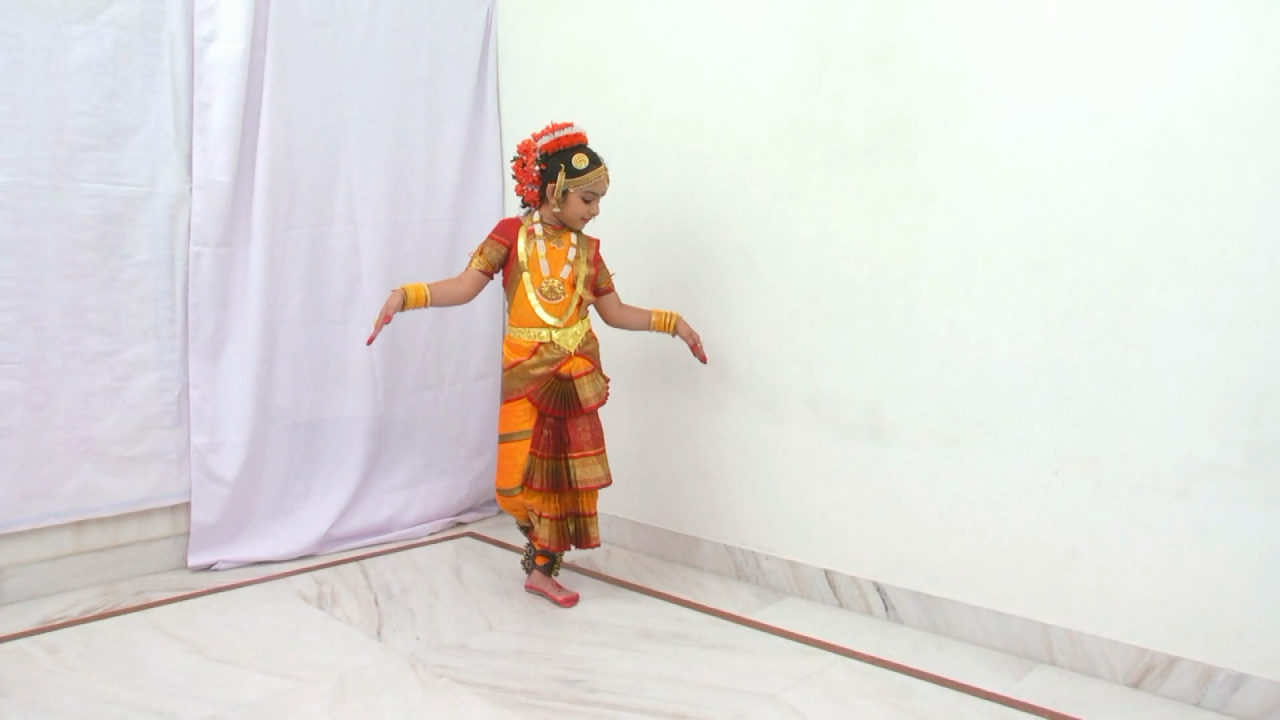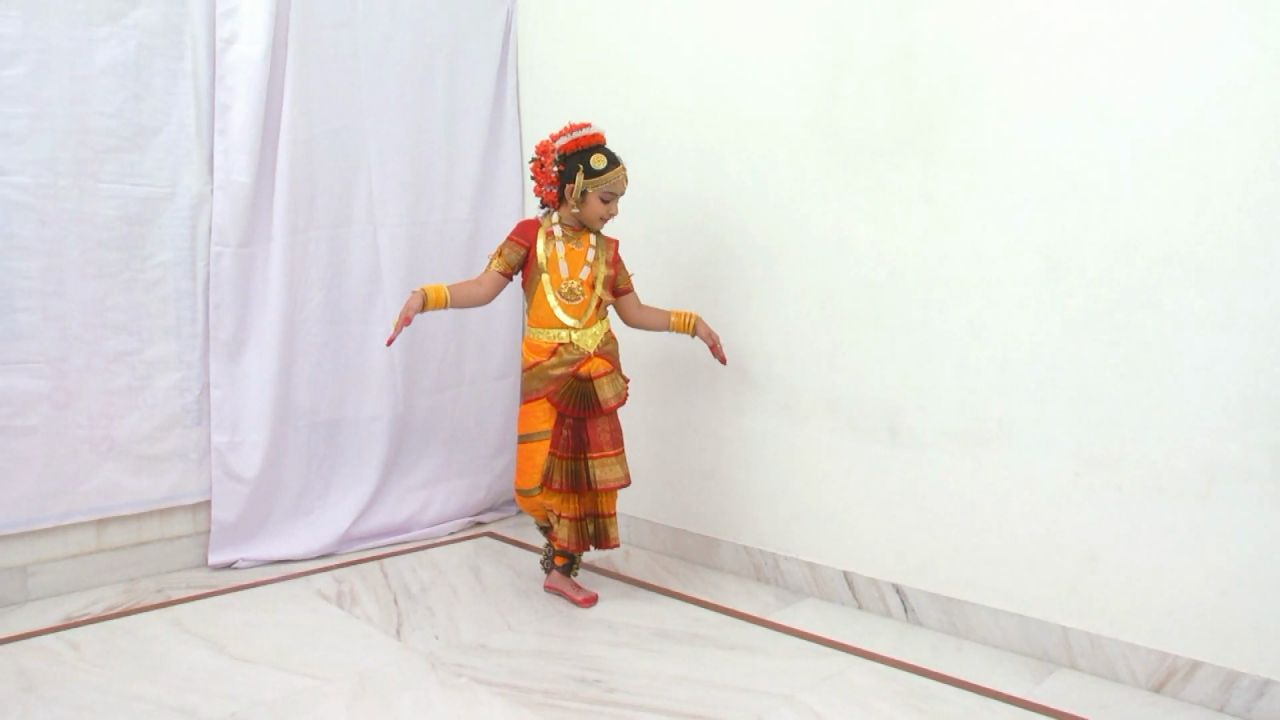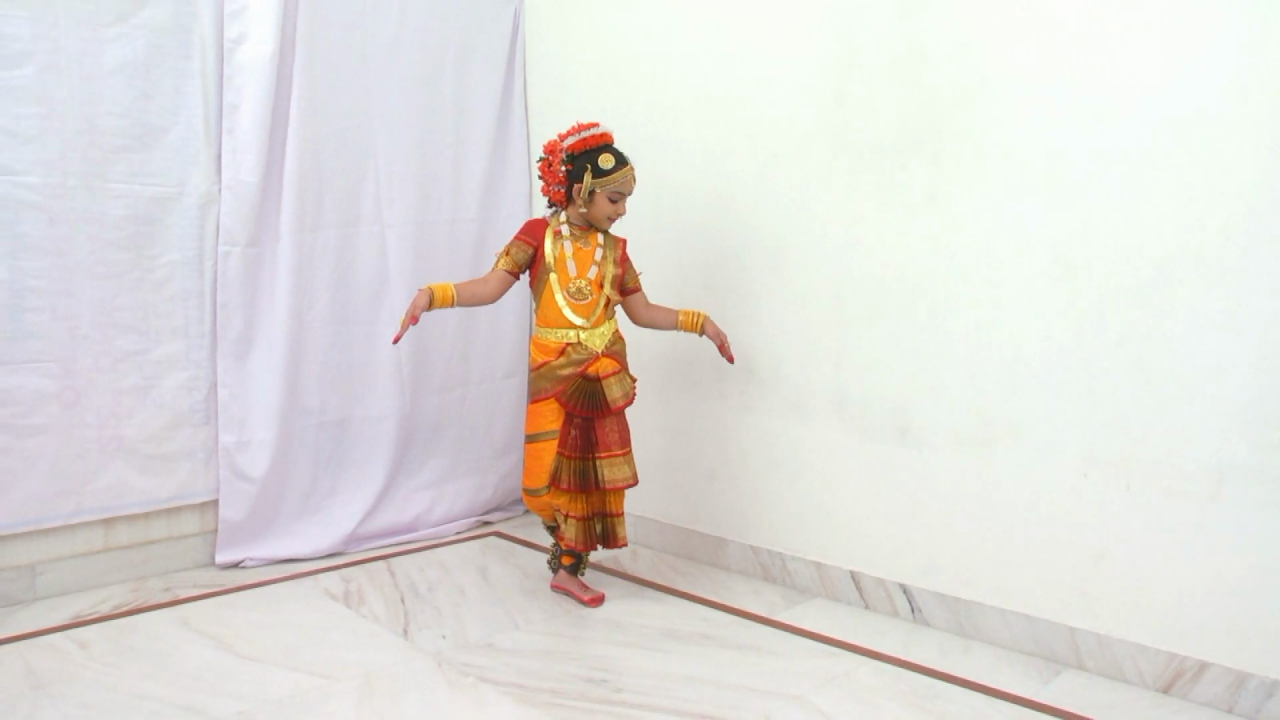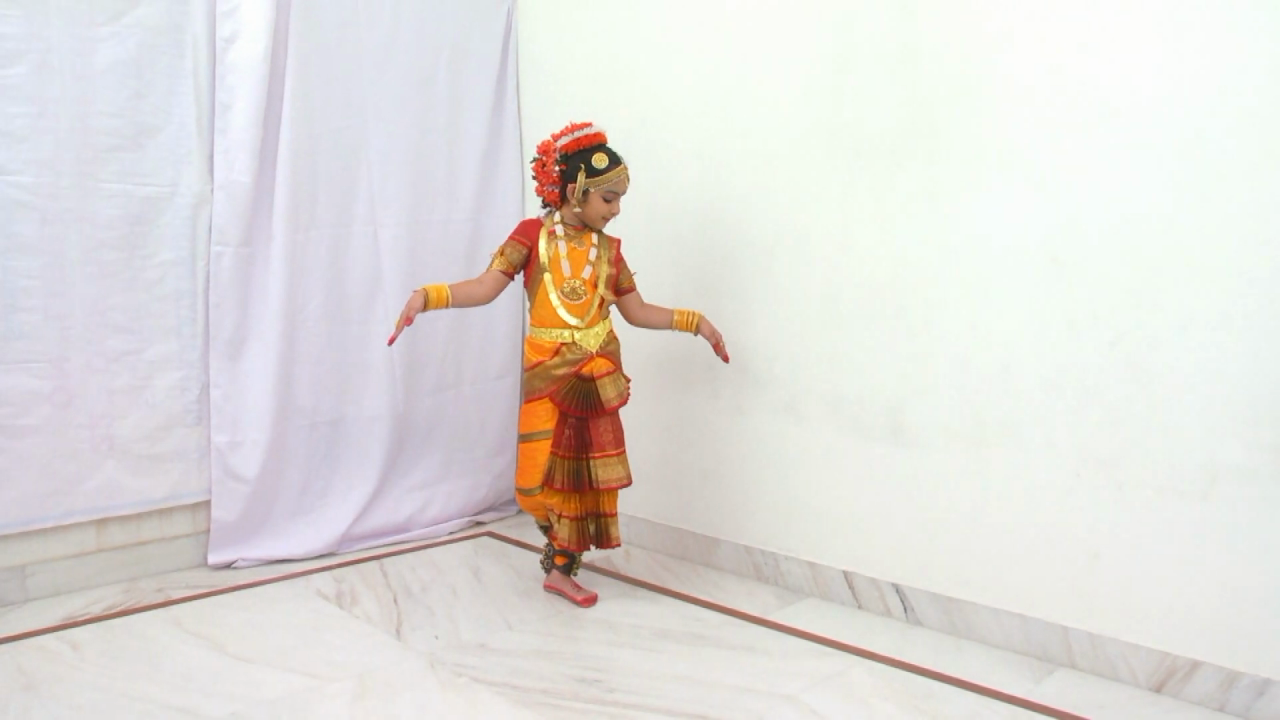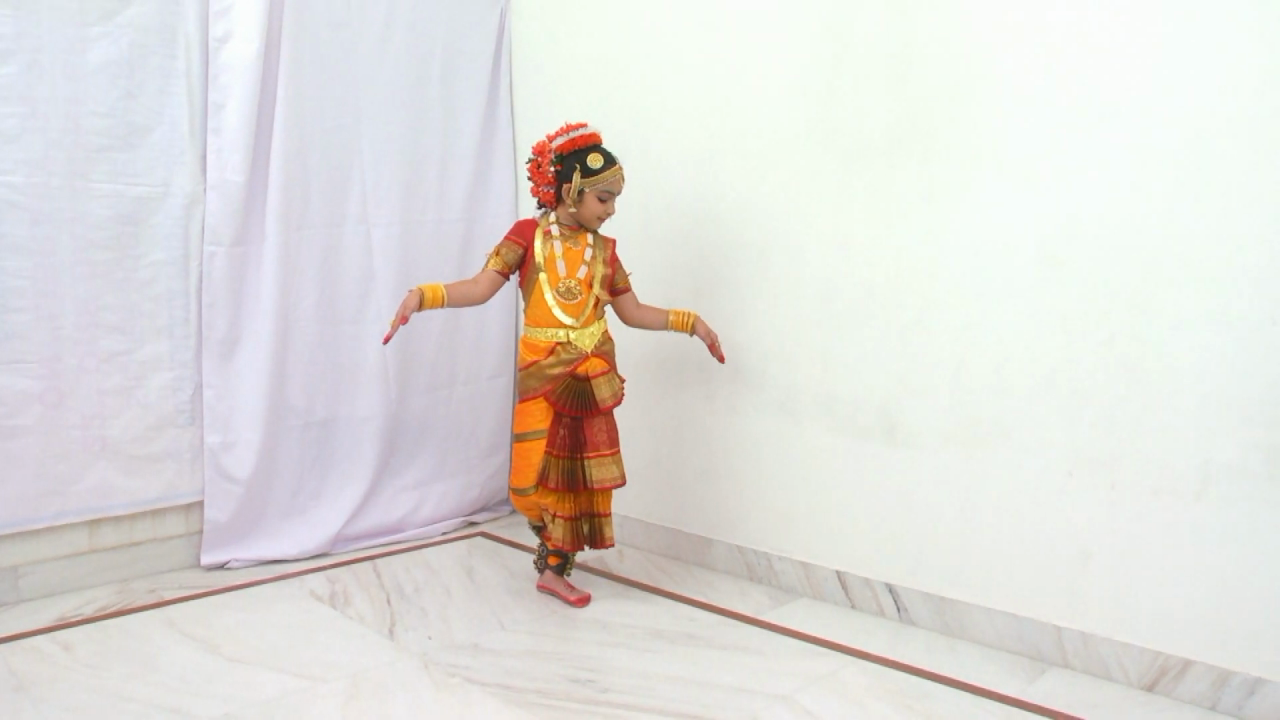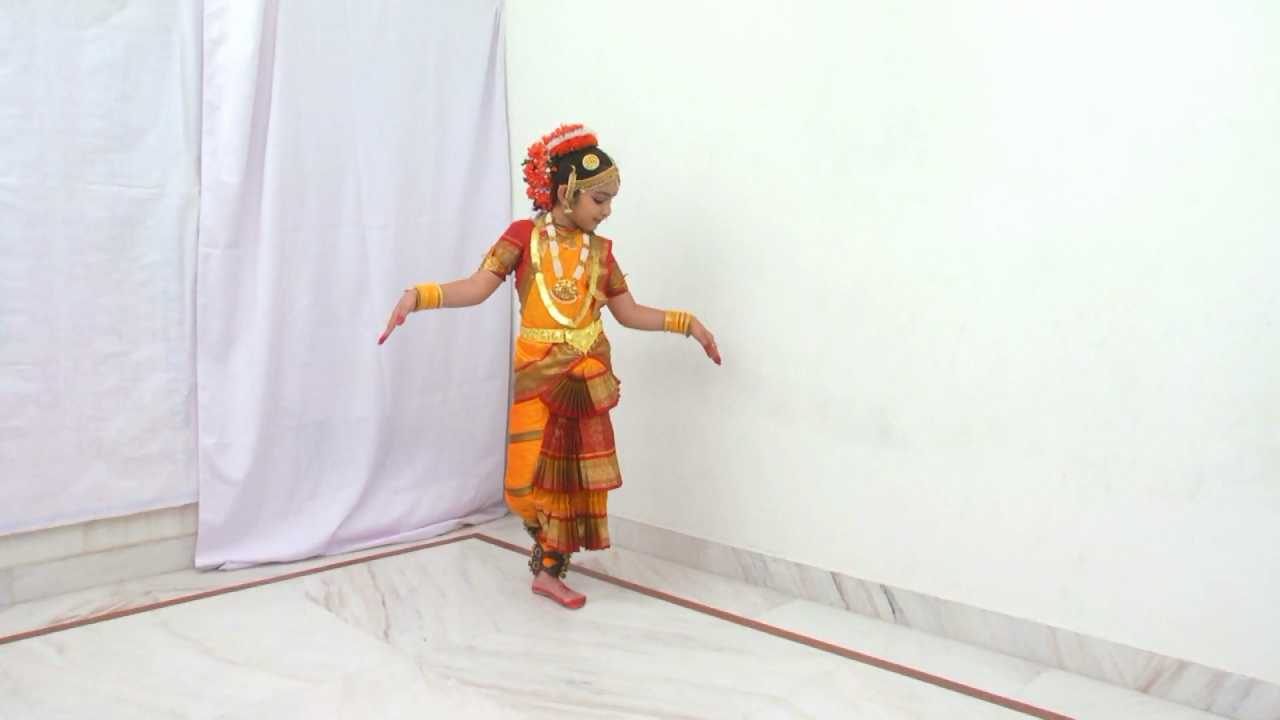
dt=0.7s
person 1, frame 1
left shoulder: (587, 249)
right shoulder: (512, 233)
left elbow: (615, 312)
right elbow: (464, 287)
left wrist: (671, 322)
right wrist: (405, 295)
left hip: (575, 376)
right hip: (527, 374)
left knee: (565, 473)
right knee: (523, 475)
left ankle: (542, 568)
right ankle: (540, 561)
person 1, frame 2
left shoulder: (606, 249)
right shoulder: (530, 234)
left elbow: (634, 313)
right elbow: (483, 288)
left wrist: (691, 322)
right wrist: (425, 296)
left hip: (594, 376)
right hip: (546, 374)
left knee: (584, 473)
right knee: (543, 475)
left ankle: (561, 568)
right ankle: (559, 560)
person 1, frame 3
left shoulder: (614, 248)
right shoulder: (539, 234)
left elbow: (642, 312)
right elbow: (490, 287)
left wrist: (699, 322)
right wrist: (432, 294)
left hip: (602, 376)
right hip: (554, 373)
left knee: (592, 473)
right knee: (550, 474)
left ankle: (568, 568)
right ankle: (567, 561)
person 1, frame 4
left shoulder: (608, 249)
right shoulder: (533, 234)
left elbow: (637, 311)
right elbow: (485, 287)
left wrist: (695, 322)
right wrist: (427, 295)
left hip: (595, 376)
right hip: (548, 374)
left knee: (585, 473)
right knee: (543, 475)
left ankle: (561, 568)
right ankle: (560, 558)
person 1, frame 5
left shoulder: (603, 249)
right shoulder: (528, 235)
left elbow: (632, 312)
right elbow: (480, 288)
left wrist: (690, 322)
right wrist: (422, 295)
left hip: (590, 376)
right hip: (542, 374)
left knee: (579, 474)
right knee: (536, 475)
left ankle: (554, 568)
right ankle: (552, 561)
person 1, frame 6
left shoulder: (600, 250)
right shoulder: (524, 235)
left elbow: (628, 312)
right elbow: (477, 287)
left wrist: (686, 322)
right wrist: (418, 295)
left hip: (586, 377)
right hip: (539, 374)
left knee: (574, 474)
right knee: (534, 474)
left ankle: (549, 569)
right ankle: (547, 561)
